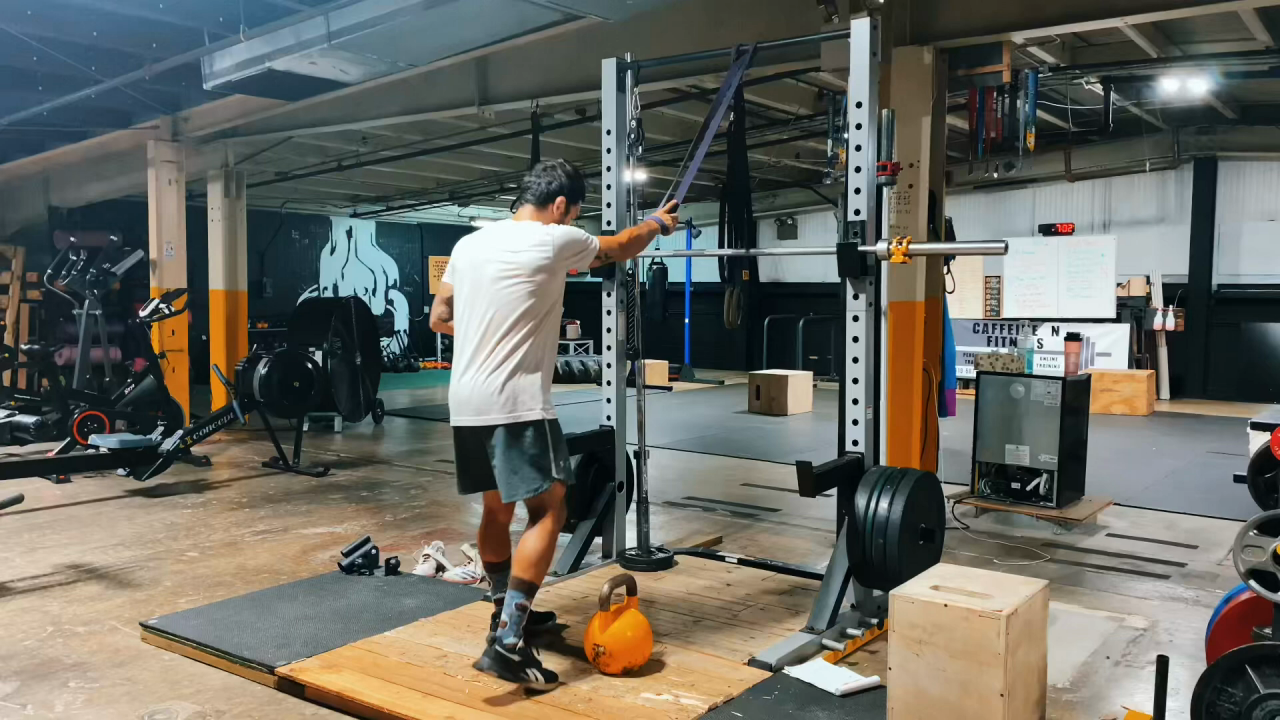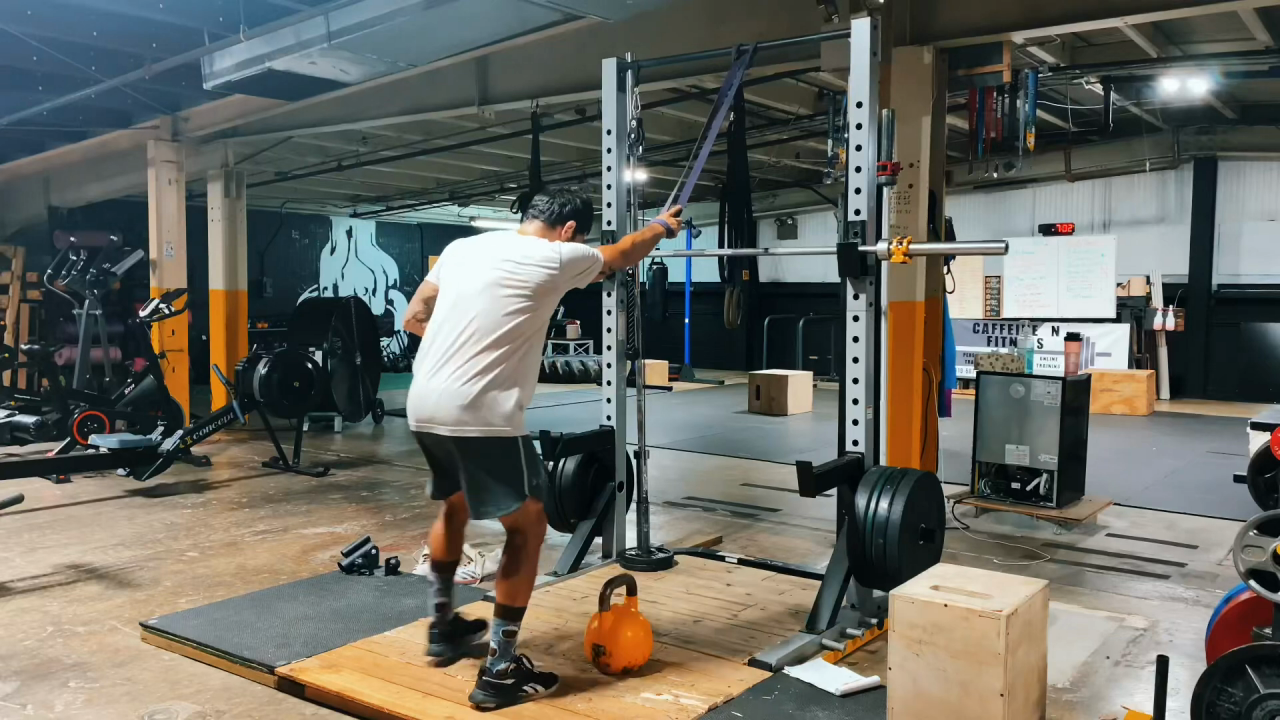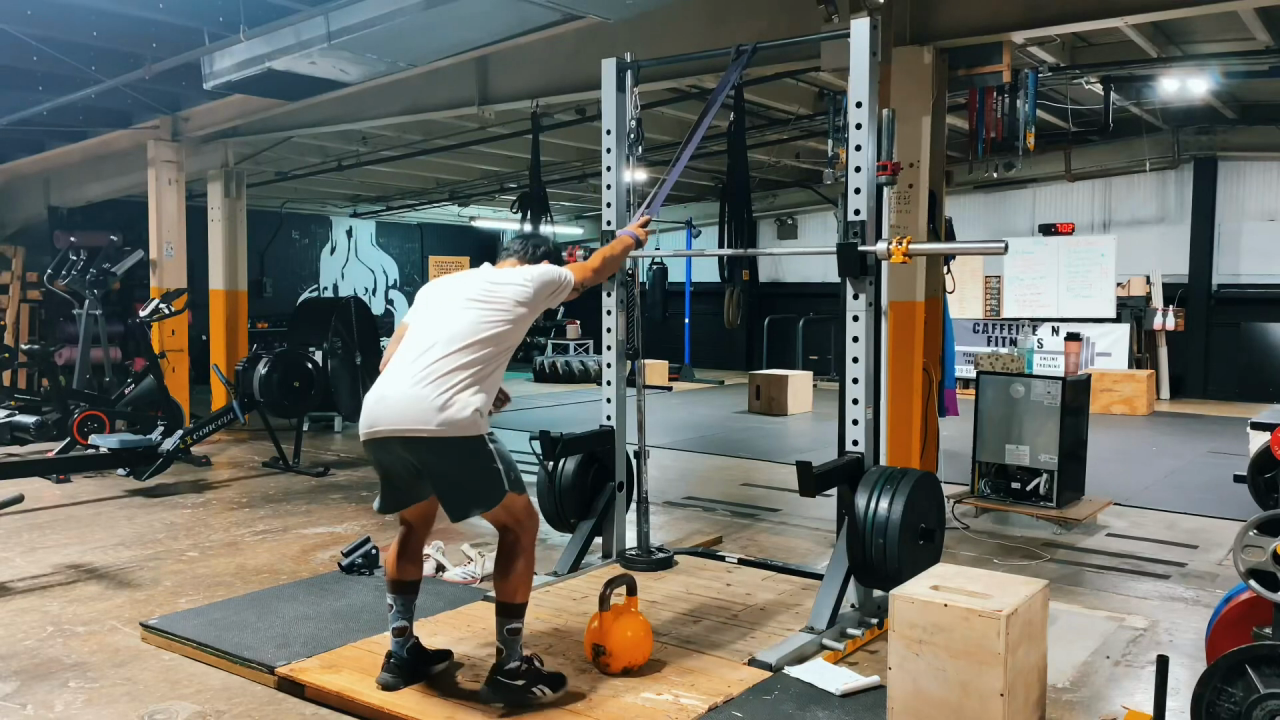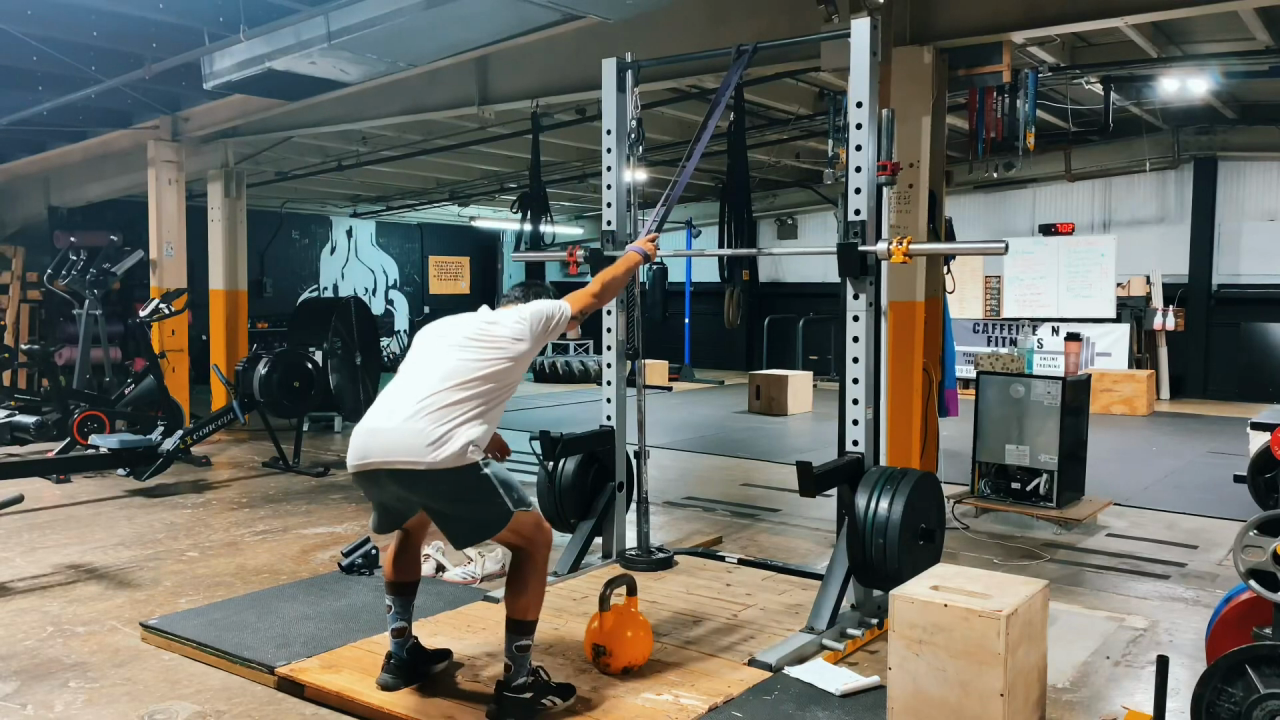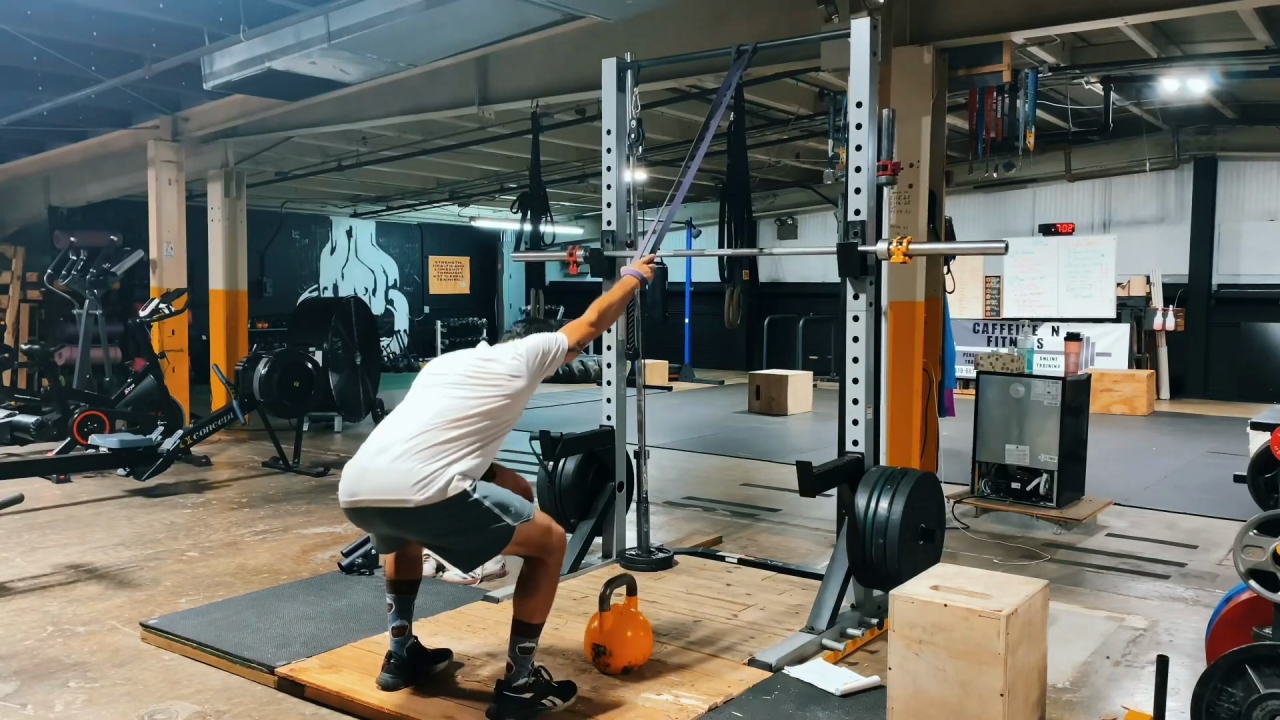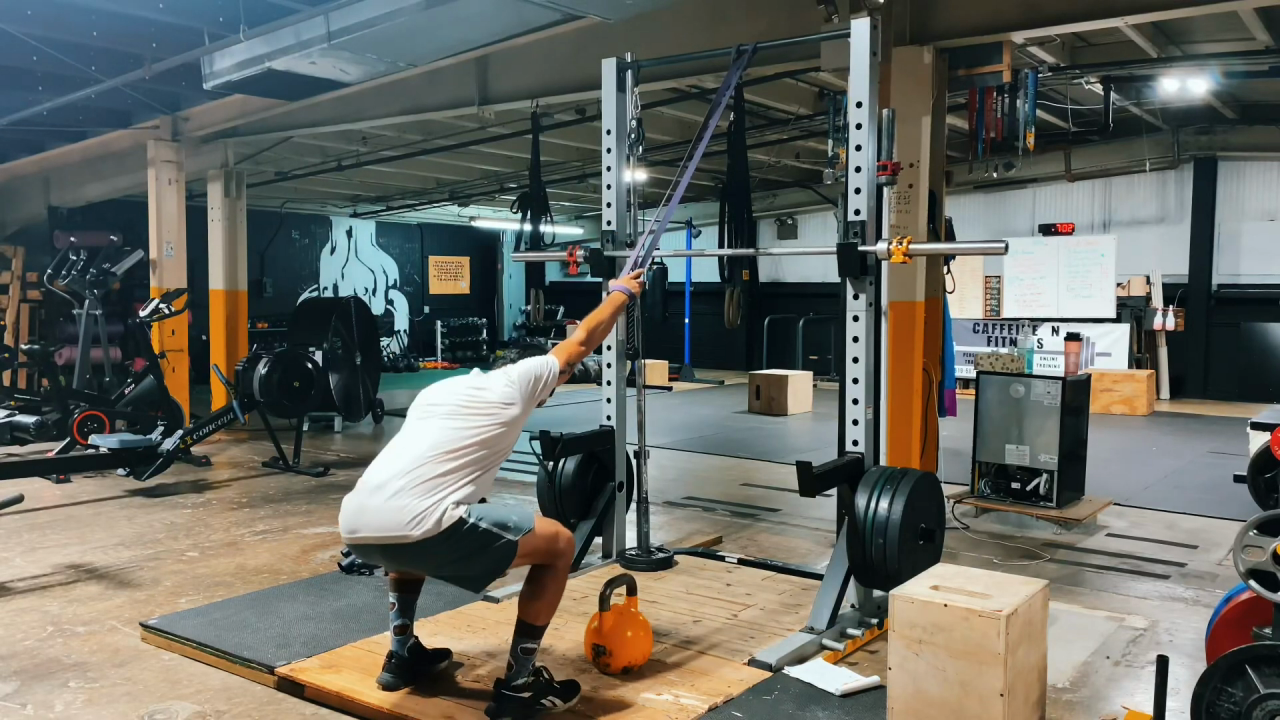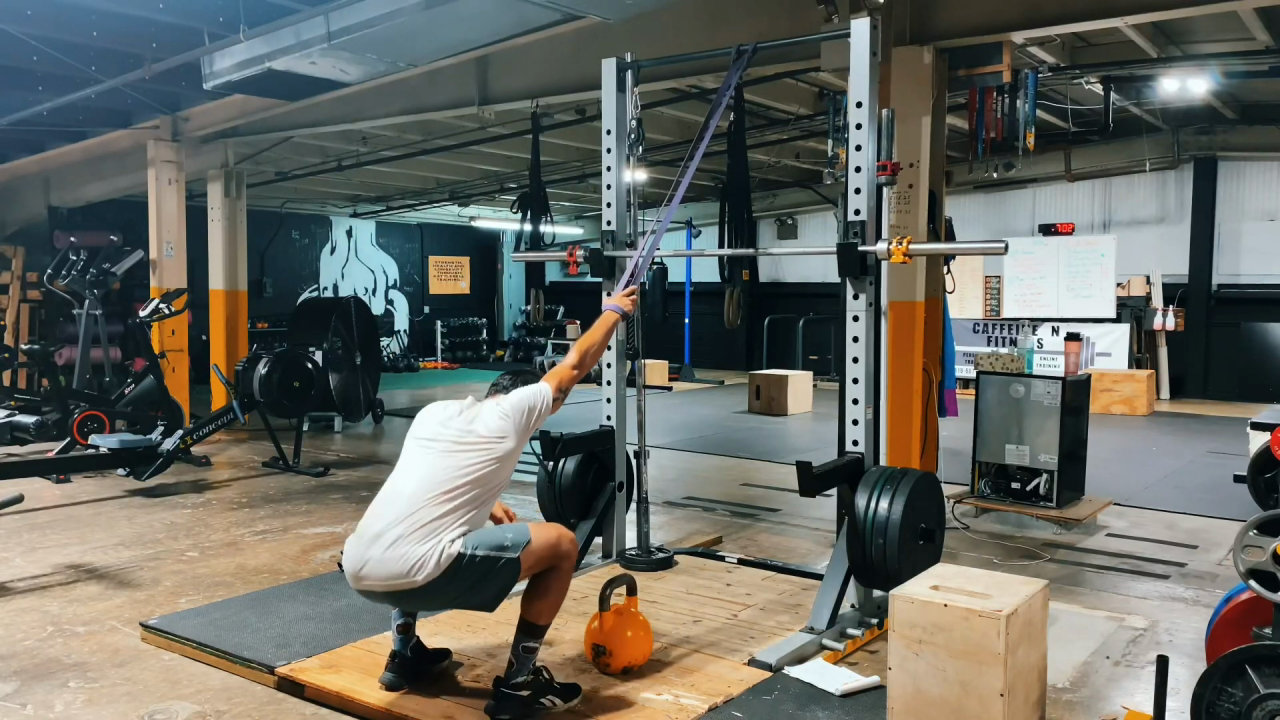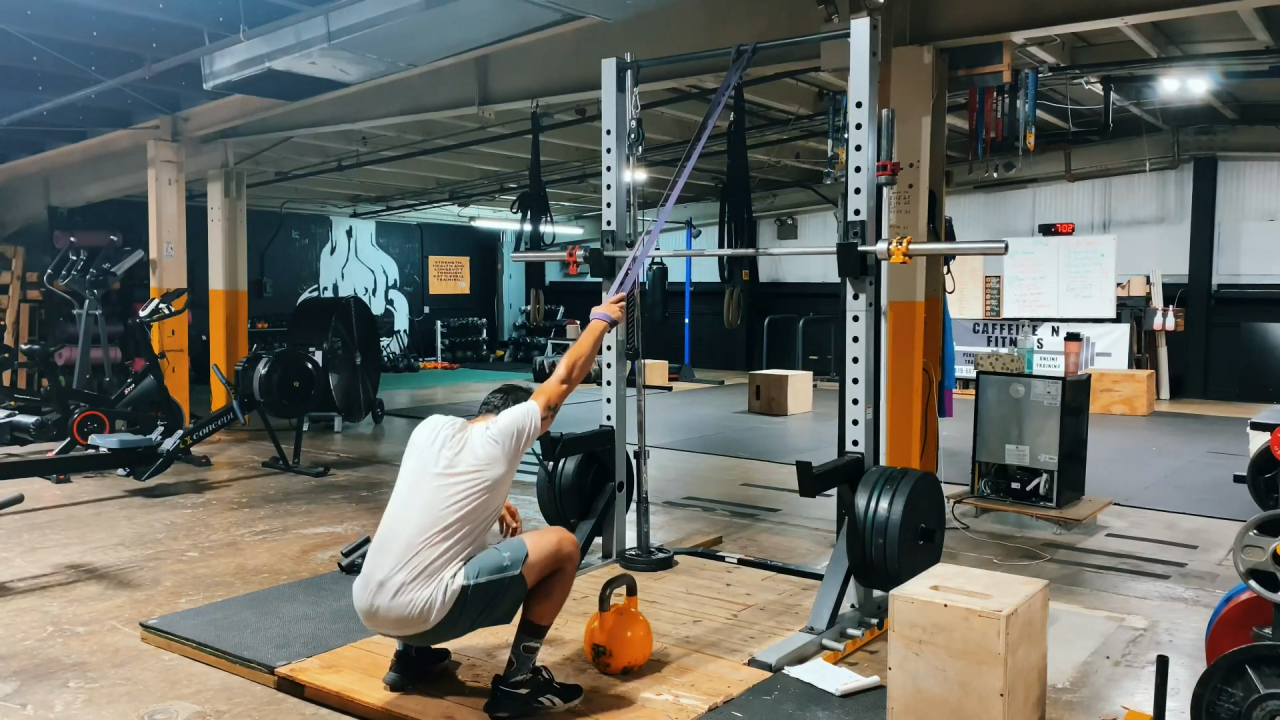
dt=0.3s
person 1, frame 1
left shoulder: (468, 245)
right shoulder: (555, 240)
left elbow: (440, 318)
right elbow: (618, 249)
right wrist: (659, 222)
left hip: (465, 401)
right hip: (515, 401)
left knee: (497, 508)
right knee: (547, 509)
left ankle: (508, 612)
right ankle: (506, 646)
person 1, frame 2
left shoulder: (461, 248)
right shoulder: (554, 259)
left elbow: (415, 318)
right elbow: (621, 254)
right wrist: (661, 226)
left hip: (424, 403)
right hip: (483, 413)
left knee: (456, 506)
right knee: (526, 527)
left ankle: (444, 628)
right ankle: (499, 670)
person 1, frame 3
left shoulder: (440, 284)
right shoulder: (530, 280)
right elbow: (594, 269)
right wrist: (631, 237)
left hip: (376, 417)
right hip: (438, 421)
left knee: (415, 523)
right knee: (520, 525)
left ankle: (402, 654)
right ankle: (511, 670)
person 1, frame 4
left shoulder: (439, 325)
right shoulder: (527, 319)
right elbow: (595, 293)
right wrist: (637, 253)
left hip: (365, 451)
right hip: (432, 454)
left knee: (411, 526)
right knee: (533, 540)
left ankle: (401, 655)
person 1, frame 5
left shoulder: (446, 362)
right shoulder: (523, 356)
right elbow: (591, 322)
left wrist: (497, 474)
right wrist: (633, 277)
left hip: (355, 492)
right hip: (415, 493)
left knee: (405, 534)
right knee: (549, 541)
left ankle: (402, 655)
person 1, frame 6
left shoulder: (440, 388)
right shoulder: (517, 382)
right elbow: (582, 340)
left wrist: (491, 502)
right wrist: (622, 292)
left hip: (355, 528)
right hip: (415, 527)
right knee: (558, 544)
left ankle: (403, 655)
person 1, frame 7
left shoulder: (436, 410)
right shoulder: (510, 413)
right elbow: (574, 364)
right wrist: (614, 311)
left hip: (358, 569)
right hip: (412, 575)
right knee: (562, 545)
left ankle: (405, 656)
right ankle: (517, 685)
person 1, frame 8
left shoulder: (431, 428)
right shoulder: (500, 437)
right elbow: (564, 379)
right wrist: (602, 320)
left hip: (368, 605)
right hip: (422, 612)
right knee: (563, 546)
left ankle: (410, 657)
right ankle: (517, 684)
